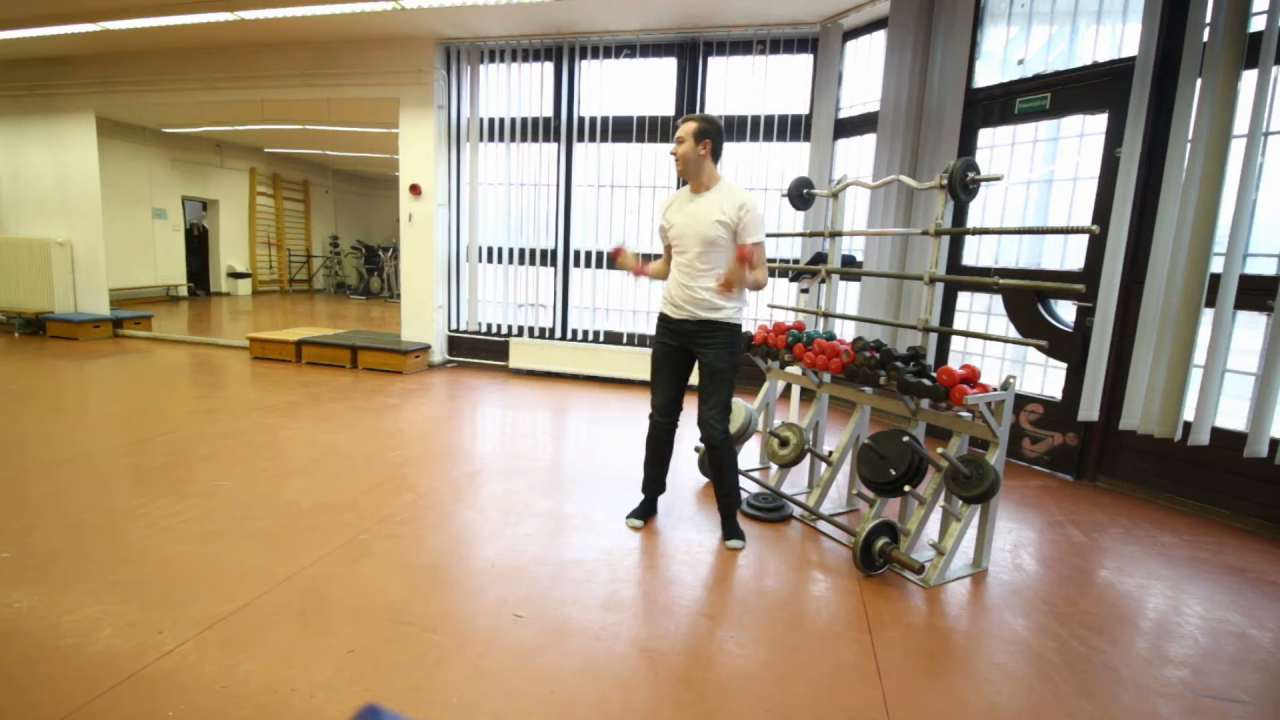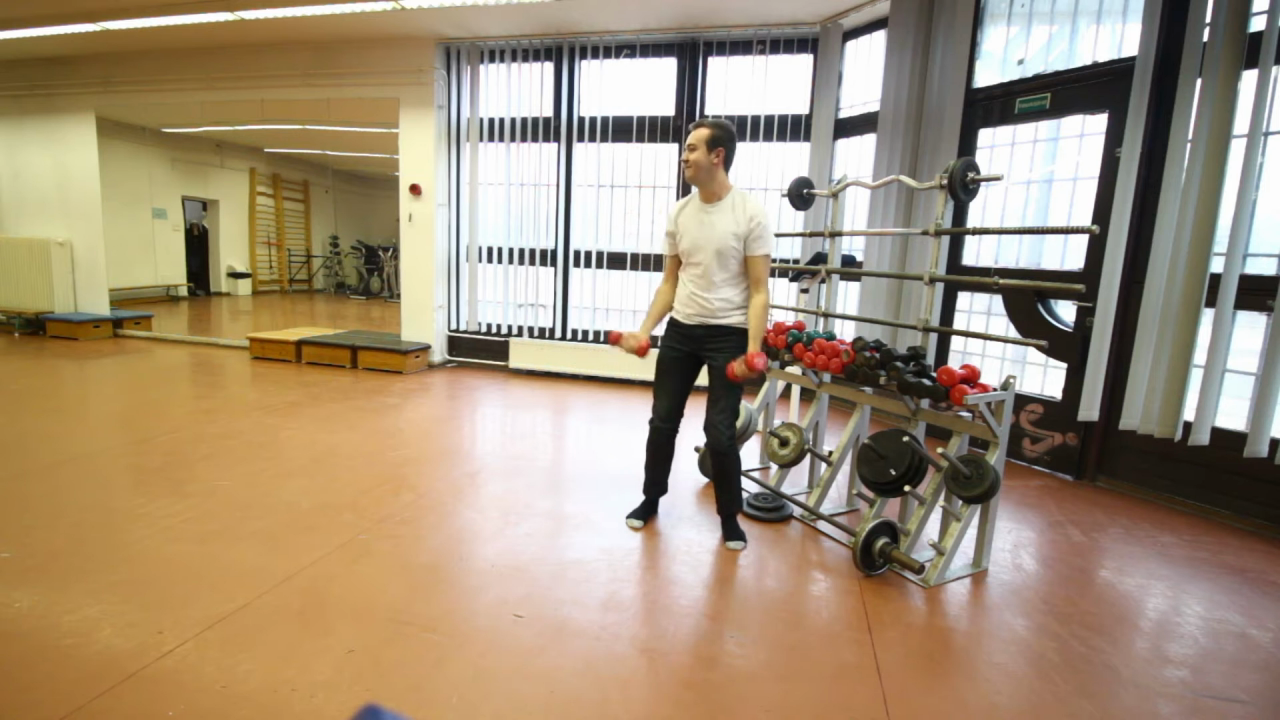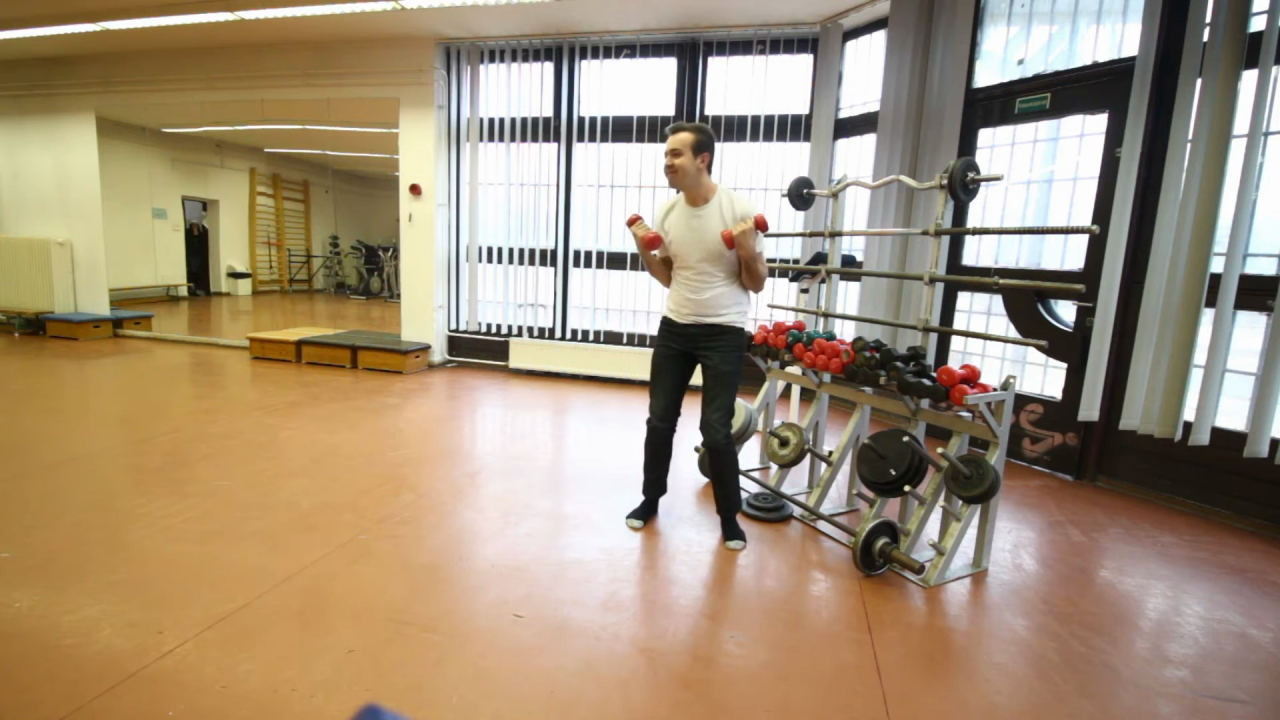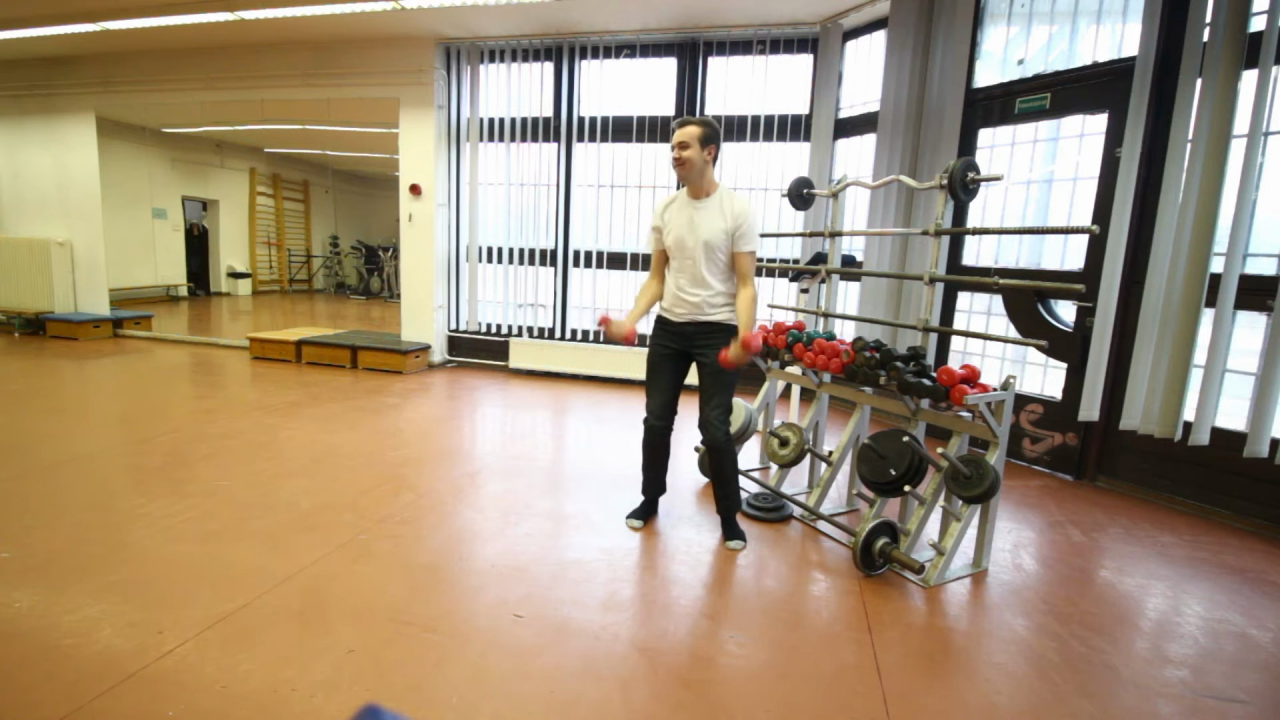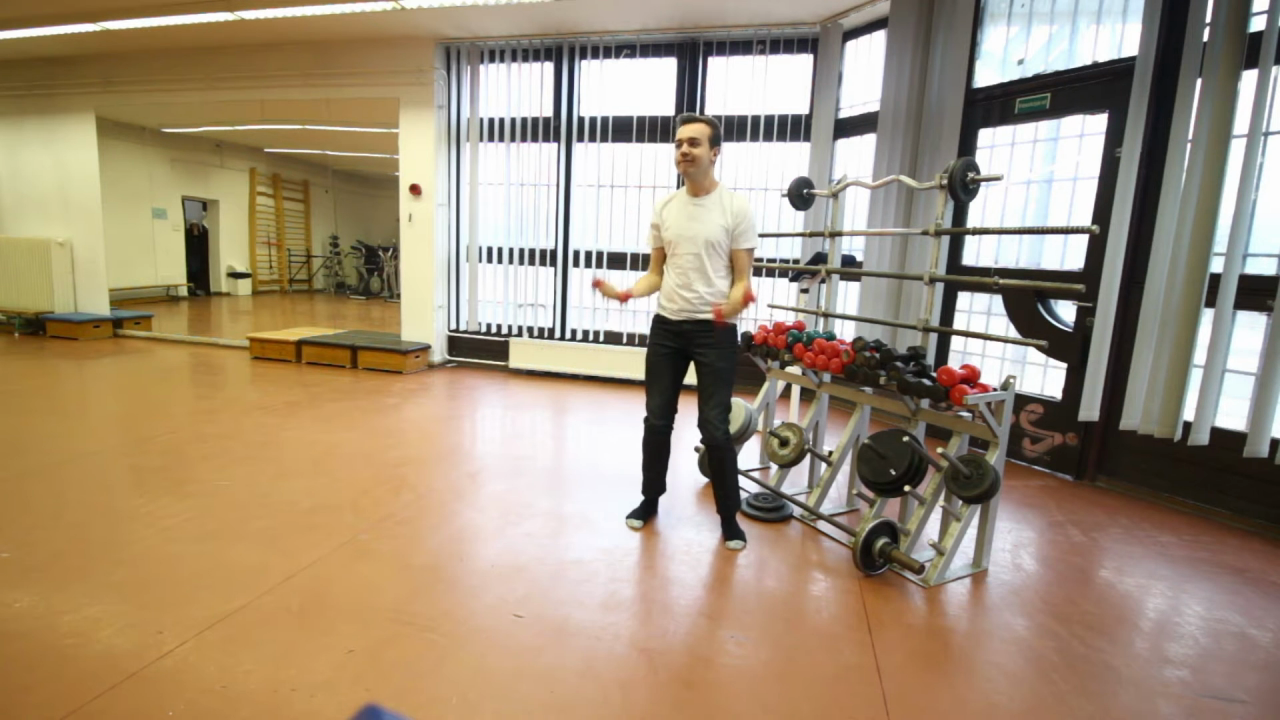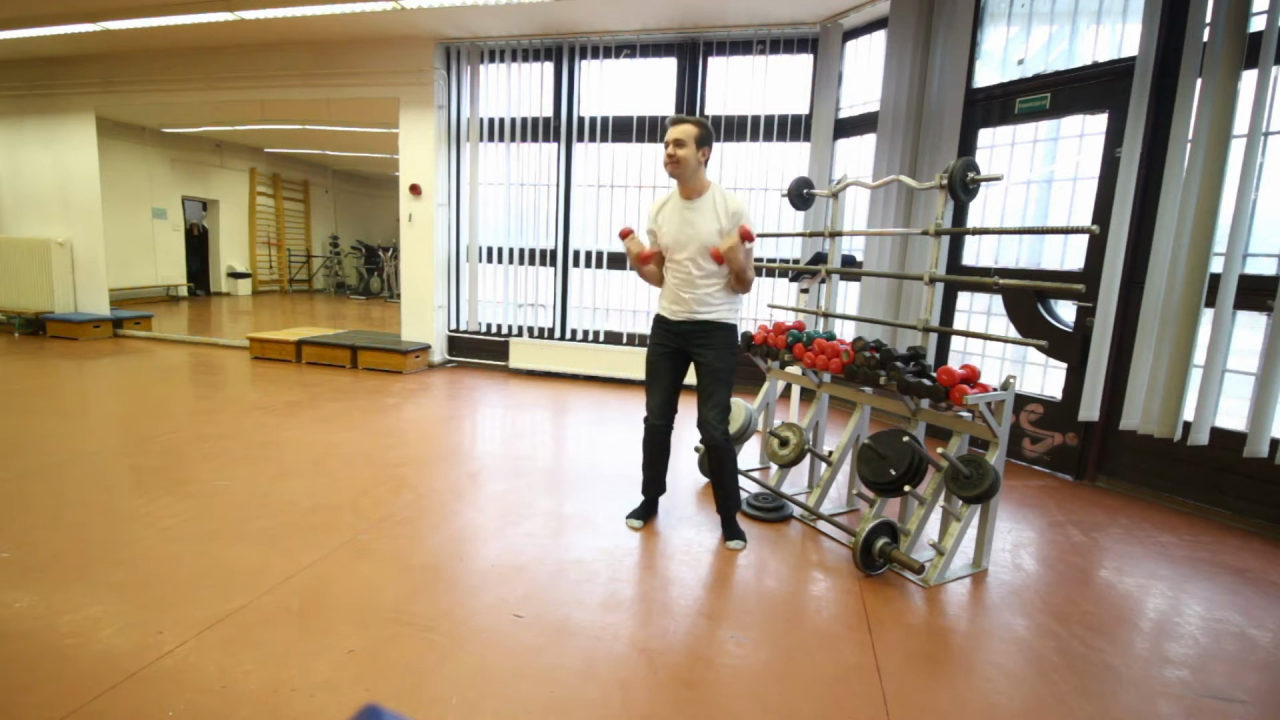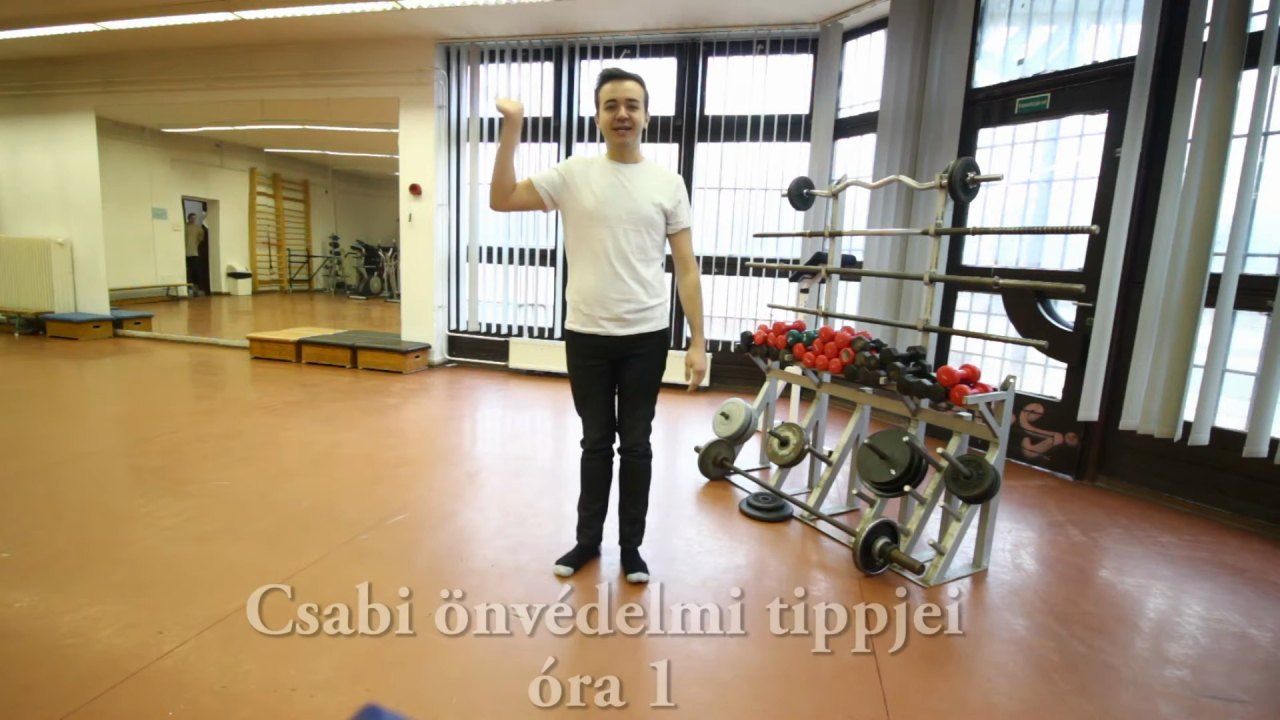
dt=0.4s
person 1, frame 1
left shoulder: (739, 203)
right shoulder: (673, 204)
left elbow: (760, 276)
left wrist: (743, 277)
right wrist: (641, 267)
left hip: (718, 329)
right hip: (672, 324)
left knee: (713, 426)
right knee: (662, 417)
left ankle: (729, 516)
right ankle: (650, 497)
person 1, frame 2
left shoulder: (750, 214)
right shoulder: (679, 212)
left elbow: (758, 291)
right elbow: (670, 282)
left wrist: (754, 348)
right wrist: (644, 330)
left hip: (728, 335)
right hip: (681, 331)
left knee: (719, 433)
right knee: (663, 421)
left ankle: (729, 518)
right ankle: (651, 499)
person 1, frame 3
left shoulder: (738, 209)
right shoulder: (667, 213)
left elbow: (756, 284)
left wrist: (747, 250)
right wrist: (646, 251)
left hip: (723, 332)
right hip: (674, 327)
left knee: (715, 430)
right knee: (660, 420)
left ankle: (729, 516)
right ankle: (650, 499)
person 1, frame 4
left shoulder: (735, 210)
right shoulder: (666, 209)
left elbow: (745, 284)
right elbow: (658, 276)
left wrist: (744, 335)
right wrist: (632, 318)
left hip: (715, 330)
right hip: (670, 327)
left knee: (714, 428)
right knee: (657, 419)
left ankle: (729, 517)
right ankle: (650, 499)
person 1, frame 5
left shoulder: (735, 208)
right shoulder: (664, 207)
left elbow: (742, 278)
right elbow: (657, 272)
left wrist: (737, 301)
right wrist: (626, 293)
left hip: (714, 328)
right hip: (668, 325)
left knee: (714, 427)
right knee: (657, 419)
left ankle: (728, 515)
right ankle: (650, 498)
person 1, frame 6
left shoulder: (731, 207)
right shoulder: (659, 209)
left elbow: (743, 286)
right elbow: (659, 277)
left wrist: (738, 262)
right wrist: (638, 263)
left hip: (715, 330)
right hip: (668, 326)
left knee: (713, 427)
right knee: (657, 420)
left ankle: (729, 516)
right ankle: (651, 498)
person 1, frame 7
left shoulder: (668, 183)
right shoulder: (574, 174)
left elbow: (686, 267)
right elbow: (501, 200)
left wrist: (698, 341)
right wrist: (511, 129)
left hip: (645, 336)
right hip: (586, 334)
left knee: (635, 443)
right knee: (595, 441)
left ankle: (631, 546)
right ankle: (588, 540)
